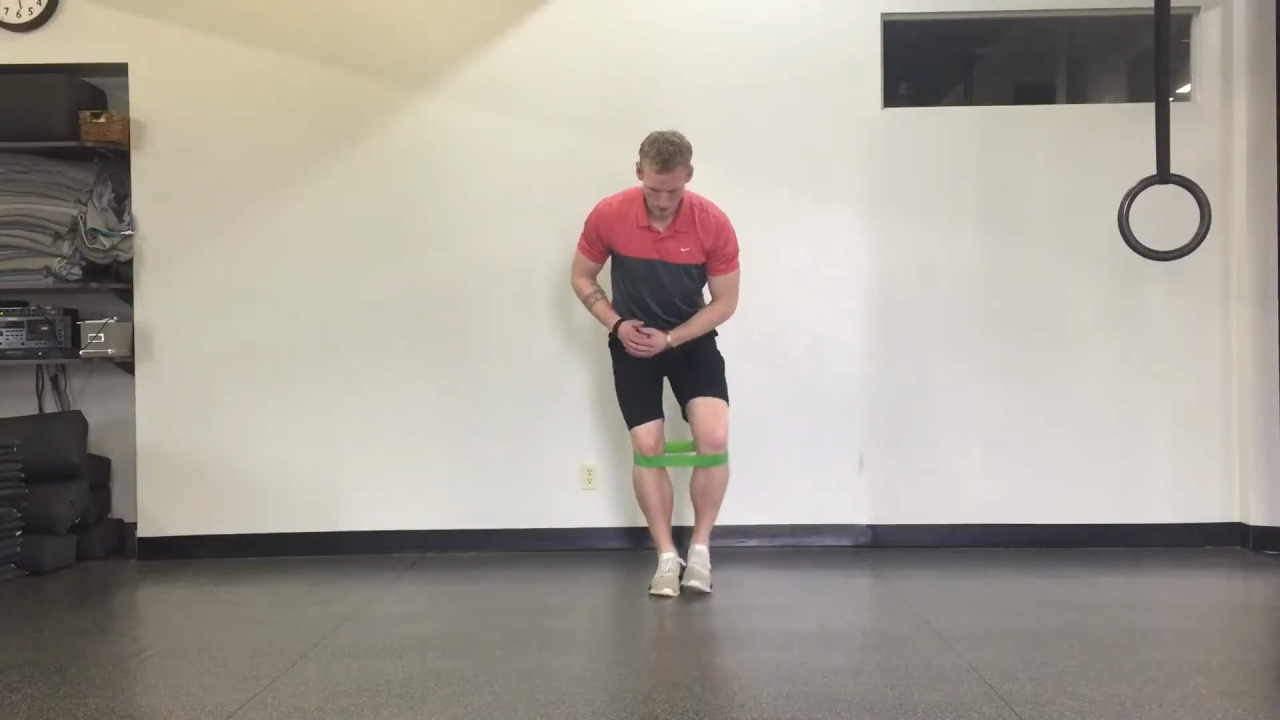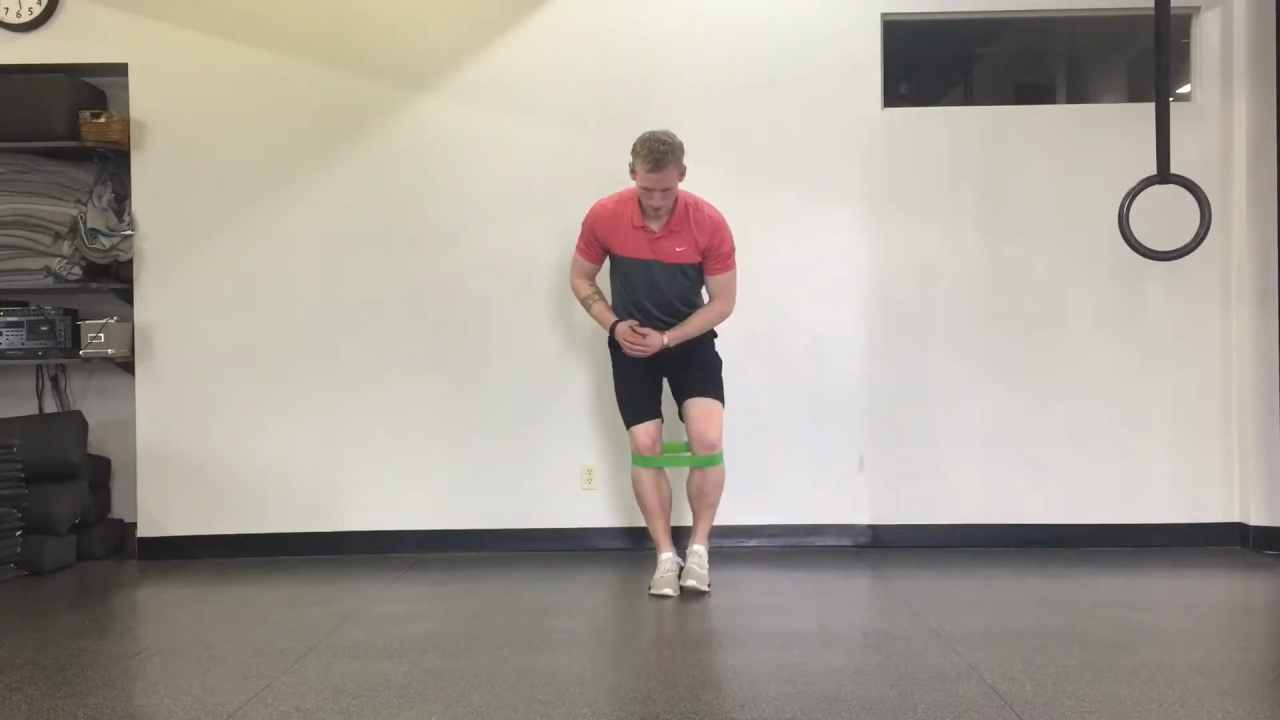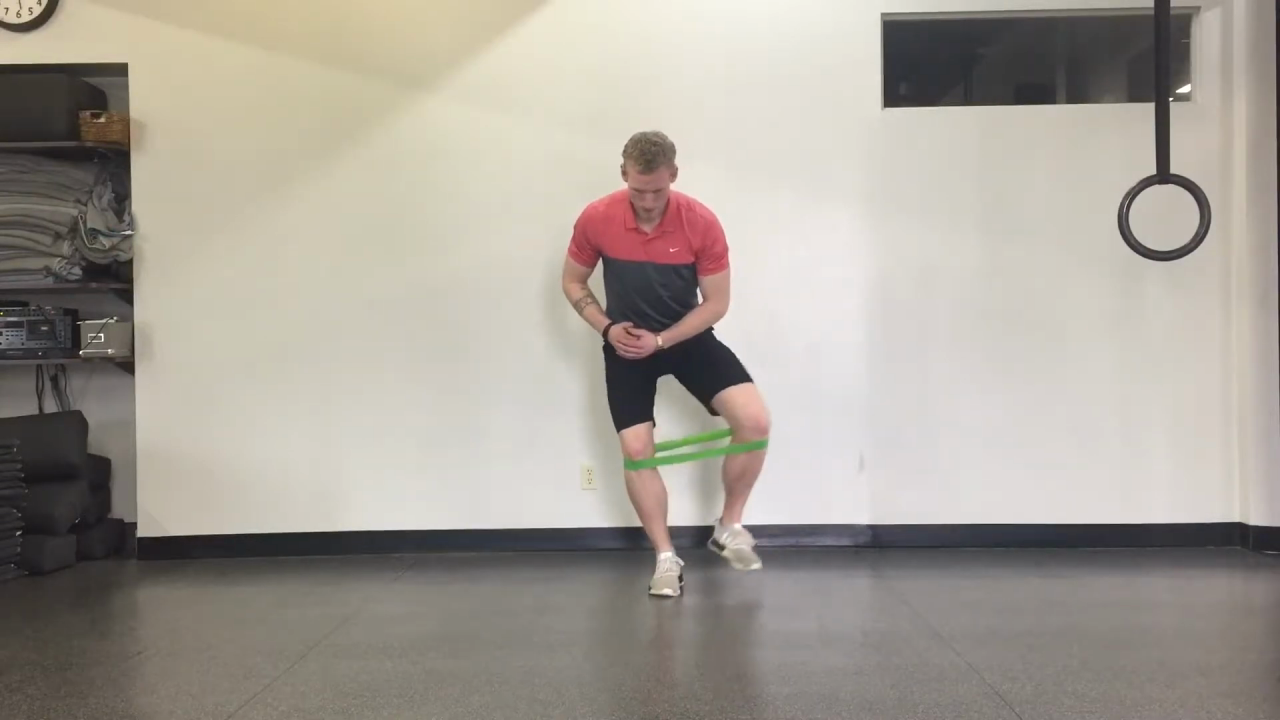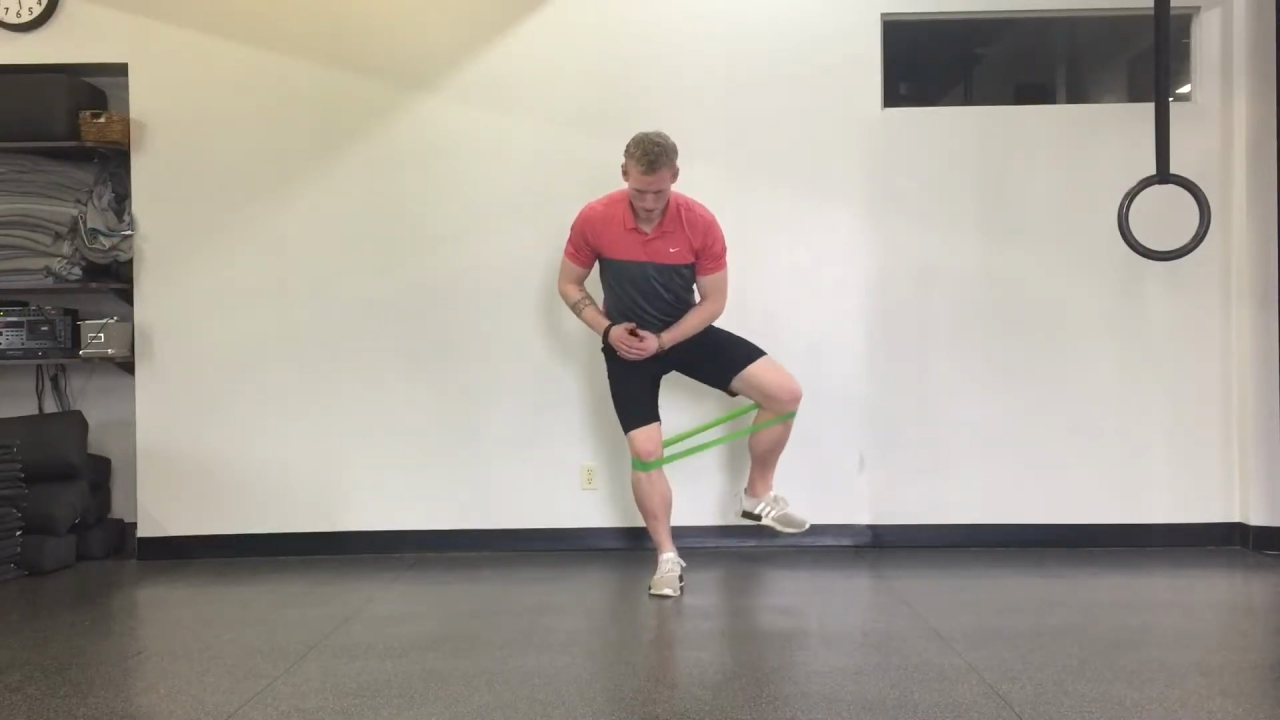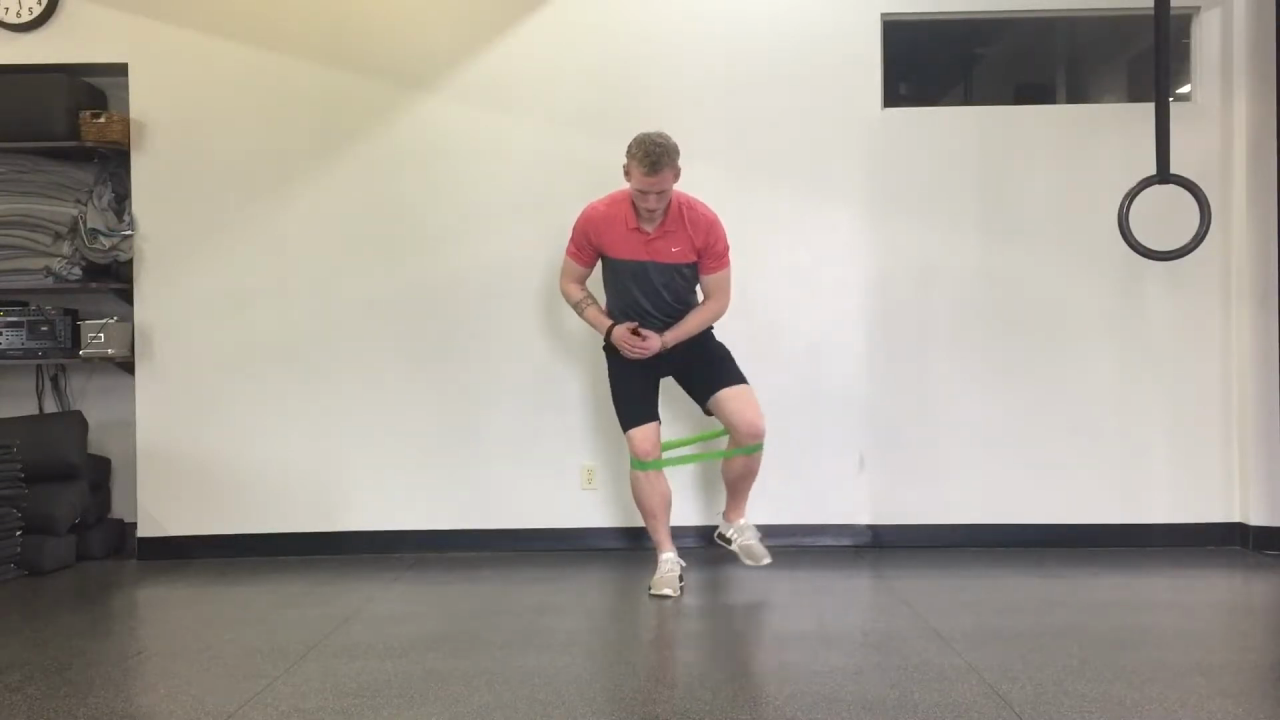
dt=0.5s
person 1, frame 1
left shoulder: (713, 223)
right shoulder: (608, 215)
left elbow: (725, 302)
right elbow: (581, 278)
left wrist: (669, 339)
right wrist: (616, 324)
left hip: (691, 340)
right hip: (633, 342)
left knee: (713, 439)
right knee: (648, 446)
left ankle: (700, 549)
right ankle: (666, 557)
person 1, frame 2
left shoulder: (708, 222)
right shoulder: (603, 216)
left elbow: (722, 301)
right elbow: (581, 278)
left wrist: (666, 339)
right wrist: (613, 324)
left hip: (690, 340)
right hip: (632, 344)
left knee: (707, 440)
right knee: (646, 446)
left ankle: (698, 548)
right ankle: (665, 556)
person 1, frame 3
left shoulder: (702, 222)
right shoulder: (595, 219)
left elbow: (716, 303)
right elbow: (573, 283)
left wrist: (660, 341)
right wrist: (607, 328)
left hip: (688, 337)
right hip: (626, 344)
left knee: (755, 421)
right knee: (636, 449)
left ankle: (729, 527)
right ankle: (666, 558)
person 1, frame 4
left shoulder: (700, 222)
right shoulder: (594, 220)
left elbow: (713, 301)
right elbow: (569, 284)
left wrist: (662, 341)
right wrist: (607, 330)
left hip: (688, 332)
right hip: (627, 344)
left knee: (785, 392)
right knee: (646, 451)
left ankle: (758, 496)
right ankle: (667, 559)
person 1, frame 5
left shoulder: (702, 222)
right shoulder: (595, 219)
left elbow: (717, 299)
right elbow: (570, 283)
left wrist: (665, 340)
right wrist: (609, 329)
left hip: (688, 338)
right hip: (627, 344)
left knee: (750, 426)
right knee: (644, 450)
left ankle: (734, 522)
right ankle: (667, 558)
